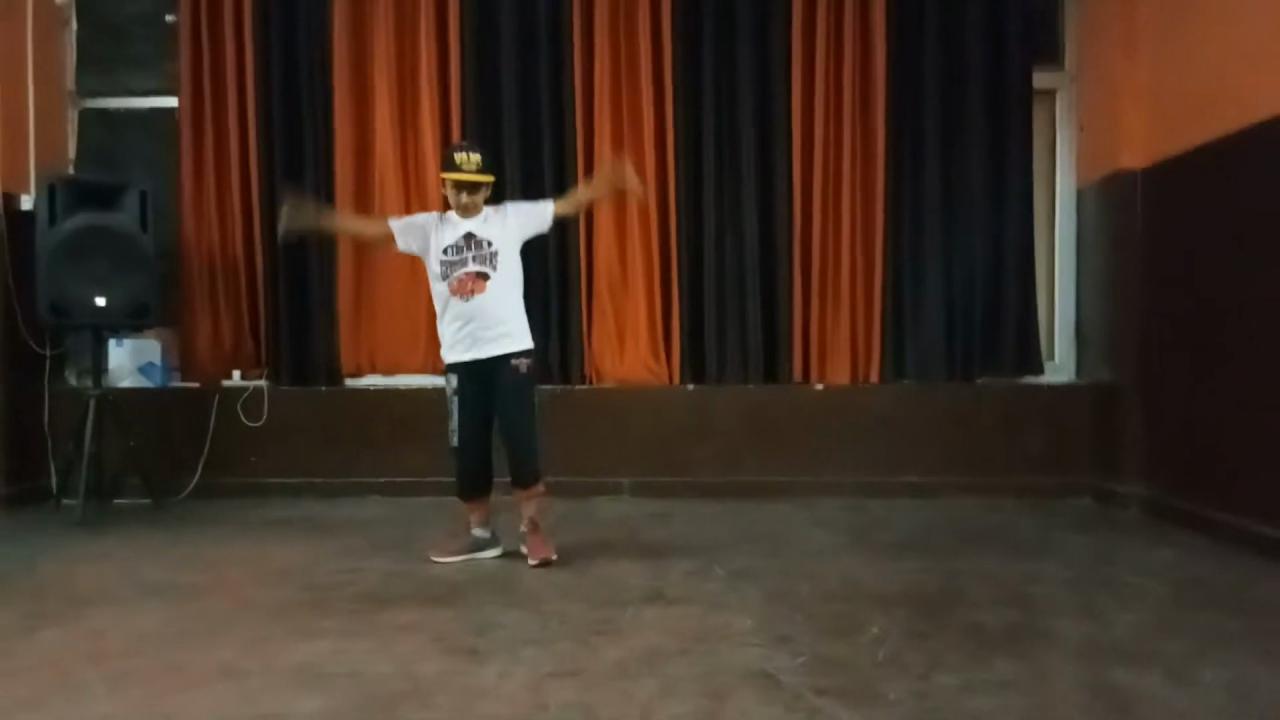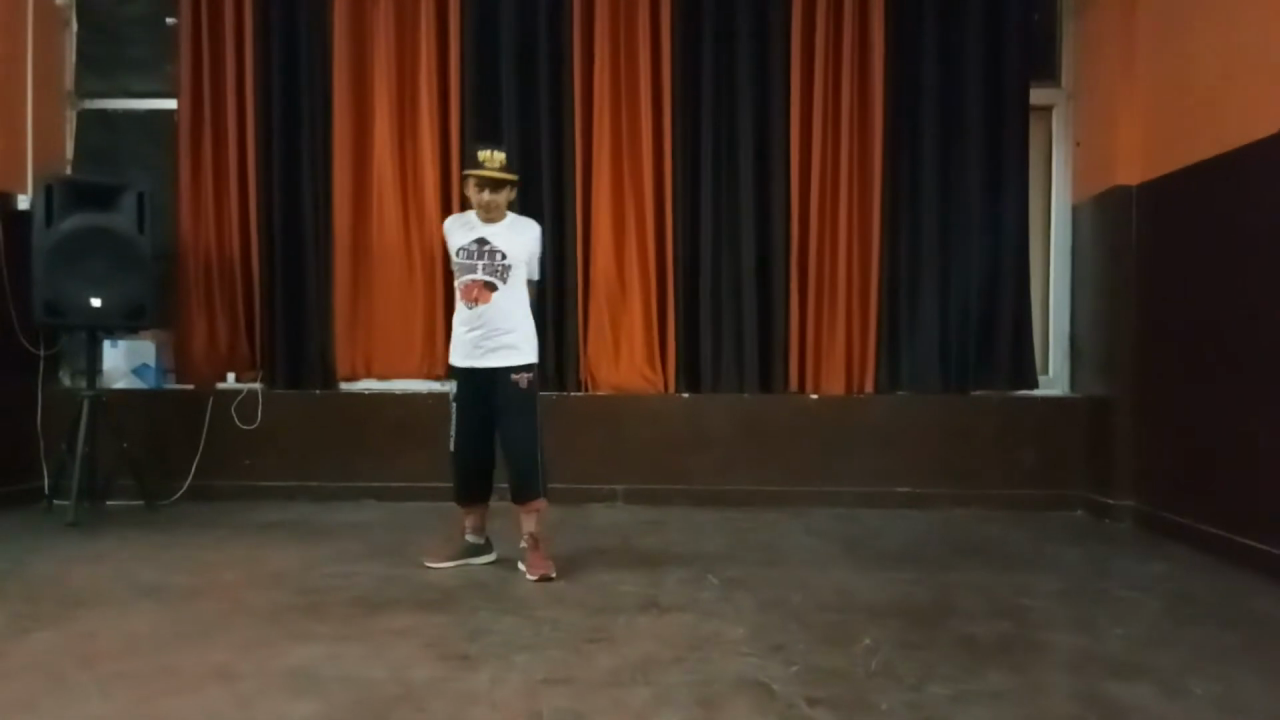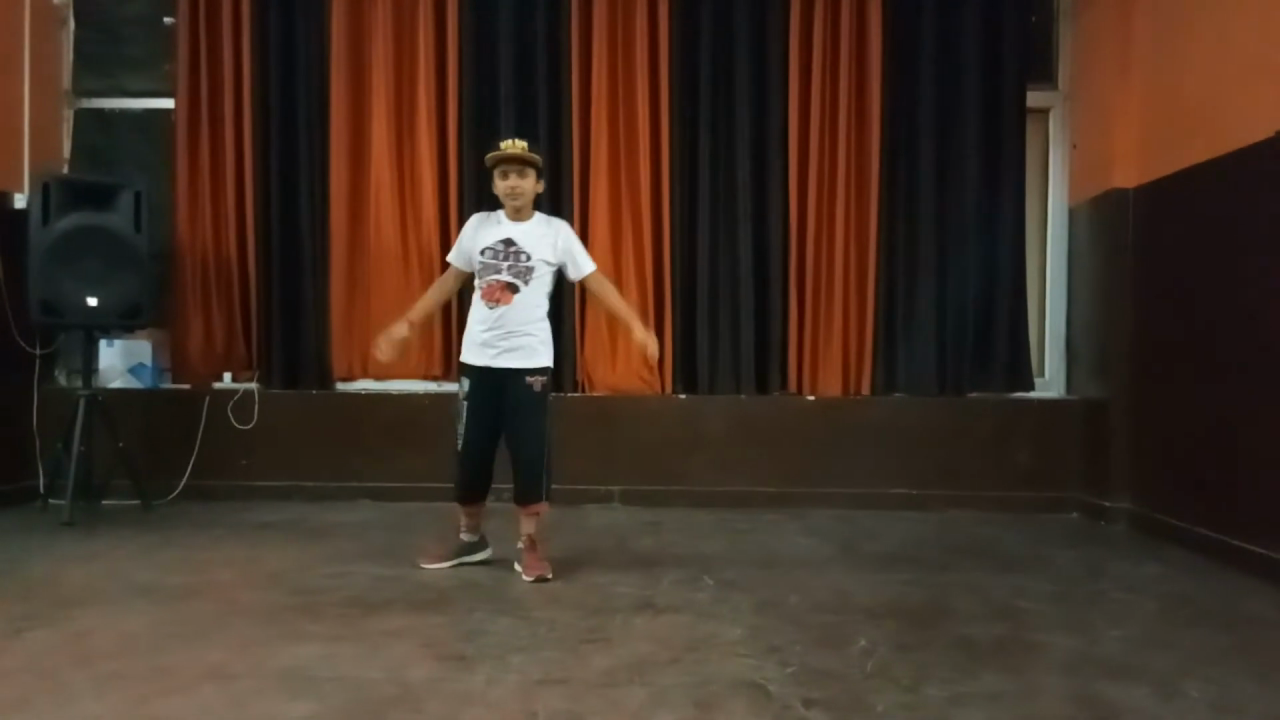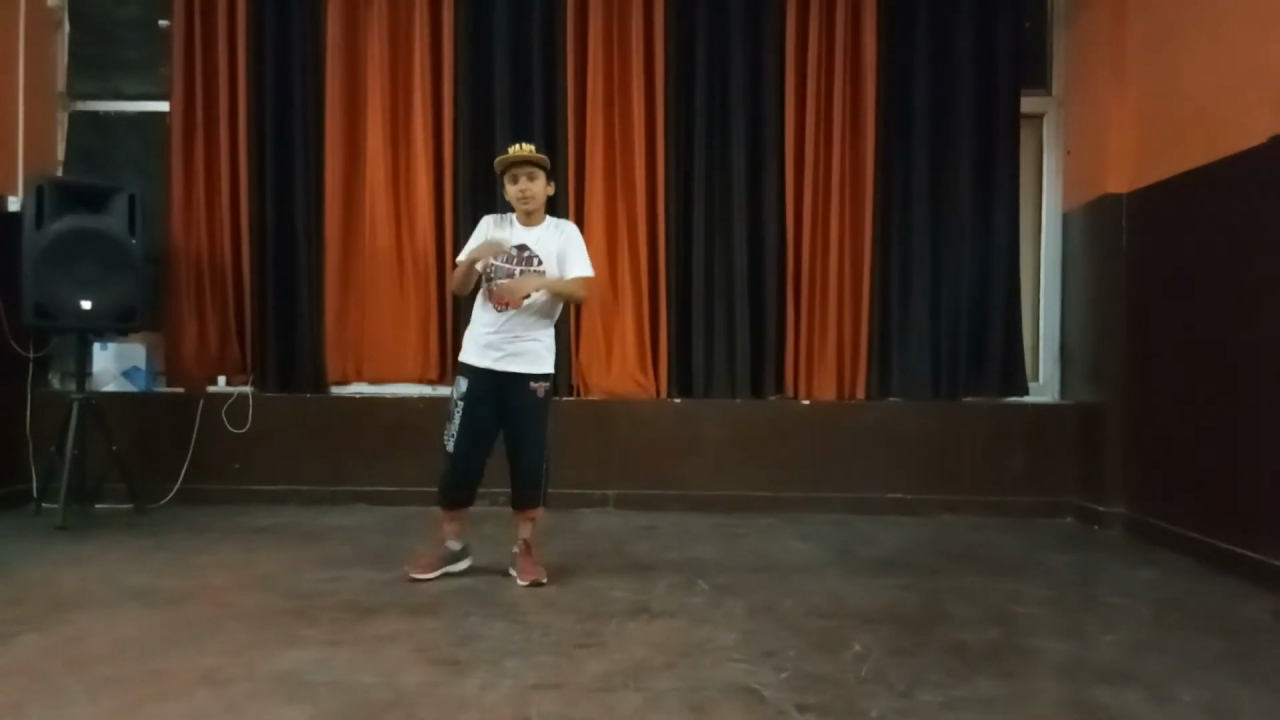
dt=0.3s
person 1, frame 1
left shoulder: (511, 216)
right shoulder: (428, 226)
left elbow: (567, 206)
right elbow: (372, 229)
left wrist: (611, 180)
right wrist: (319, 217)
left hip: (510, 349)
right hip: (459, 356)
left knee: (521, 440)
right knee: (467, 446)
left ankle: (532, 529)
right ankle: (480, 532)
person 1, frame 2
left shoulder: (528, 231)
right shoulder: (454, 226)
left wrist: (515, 327)
left hip: (515, 360)
right hip: (465, 361)
left knee: (522, 451)
right knee: (466, 454)
left ankle: (531, 544)
right ankle: (474, 538)
person 1, frame 3
left shoulder: (555, 231)
right shoulder: (478, 226)
left elbow: (594, 281)
right elbow: (450, 280)
left wrist: (634, 323)
right wrist: (407, 322)
left hip: (528, 361)
right hip: (477, 358)
left knee: (530, 454)
right knee: (471, 452)
left ankle: (529, 545)
right ankle: (471, 537)
person 1, frame 4
left shoulder: (564, 233)
right shoulder: (489, 226)
left elbow: (580, 289)
right elbow: (460, 284)
left wrist: (542, 282)
right wrist: (476, 257)
left hip: (531, 365)
right hip: (478, 360)
left knee: (529, 460)
right knee: (460, 454)
left ankle: (524, 550)
right ankle: (452, 545)
